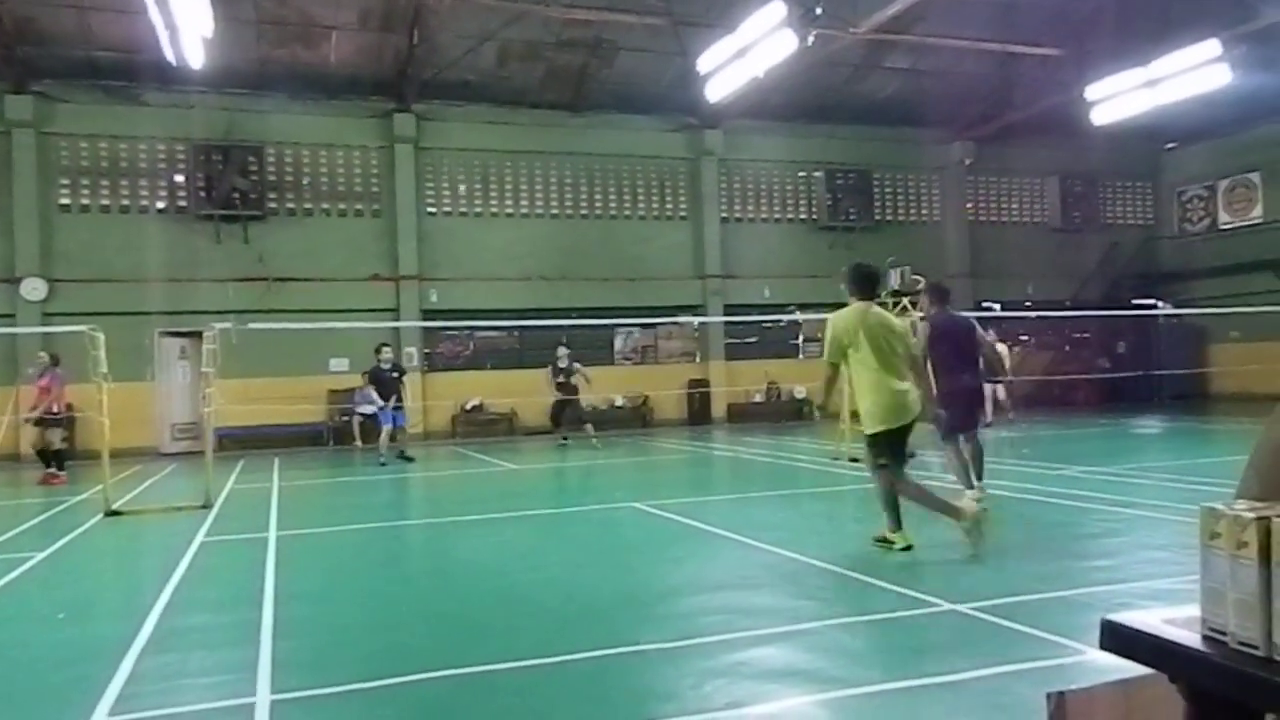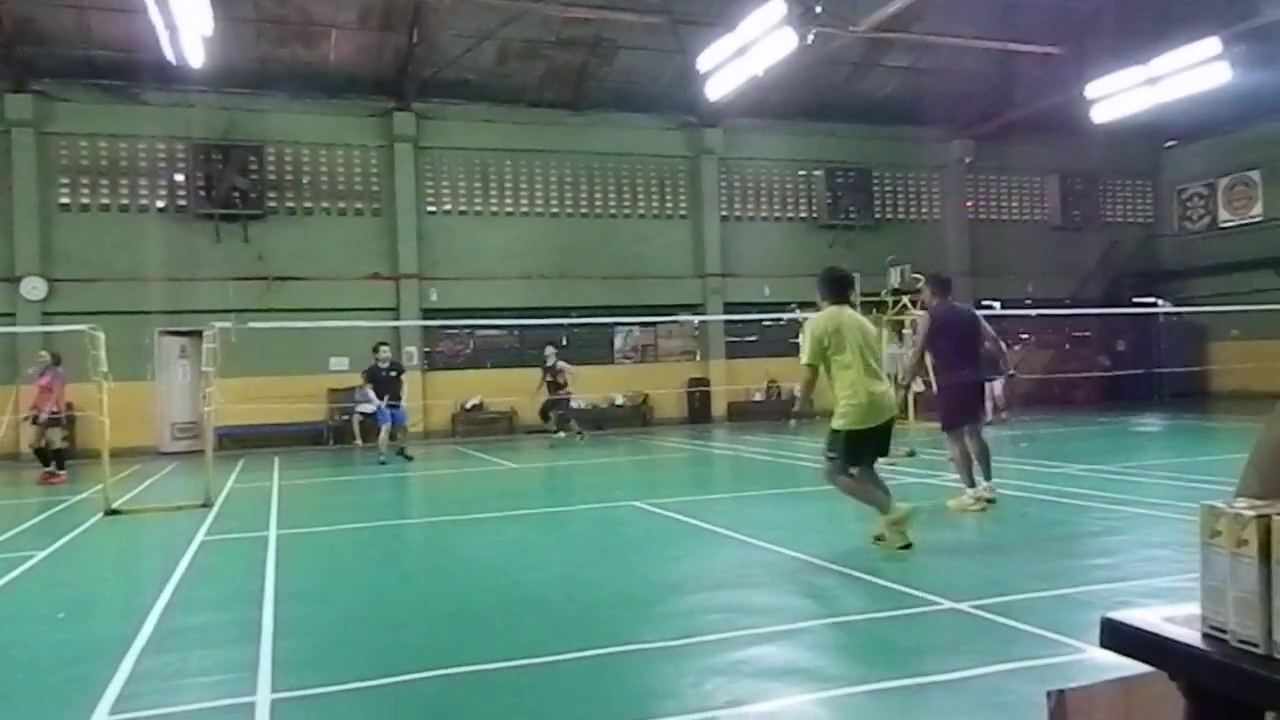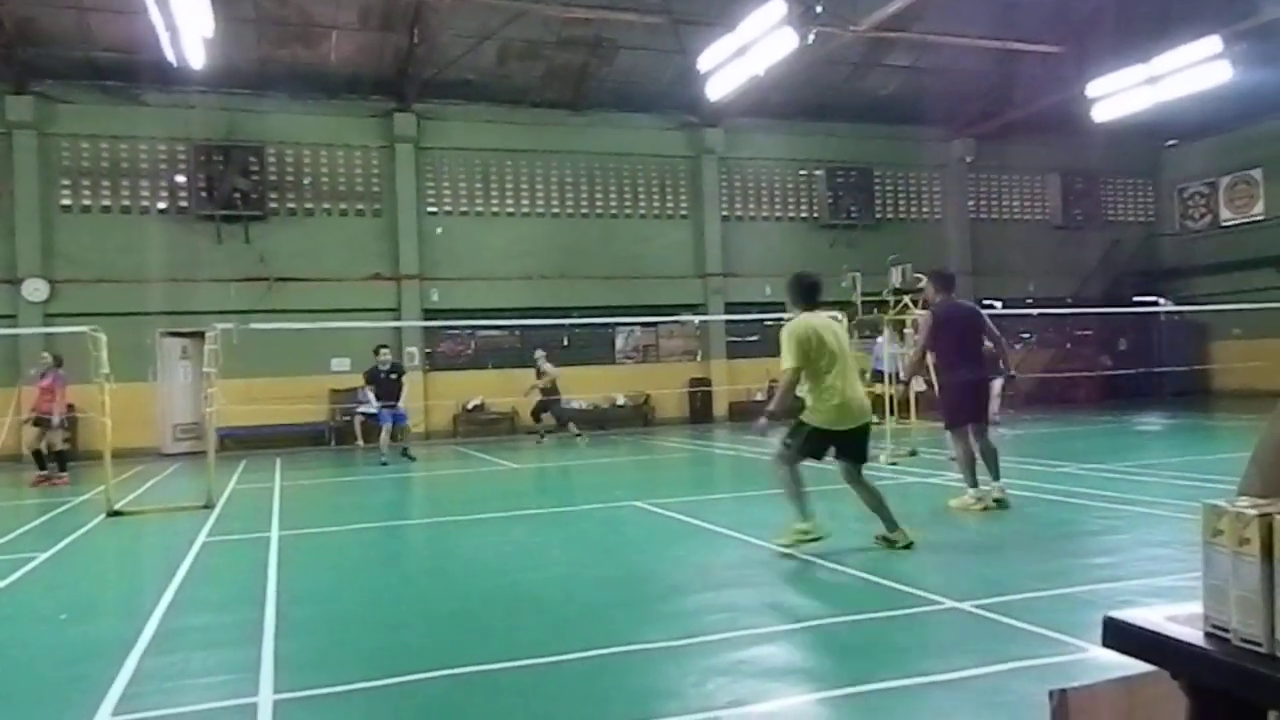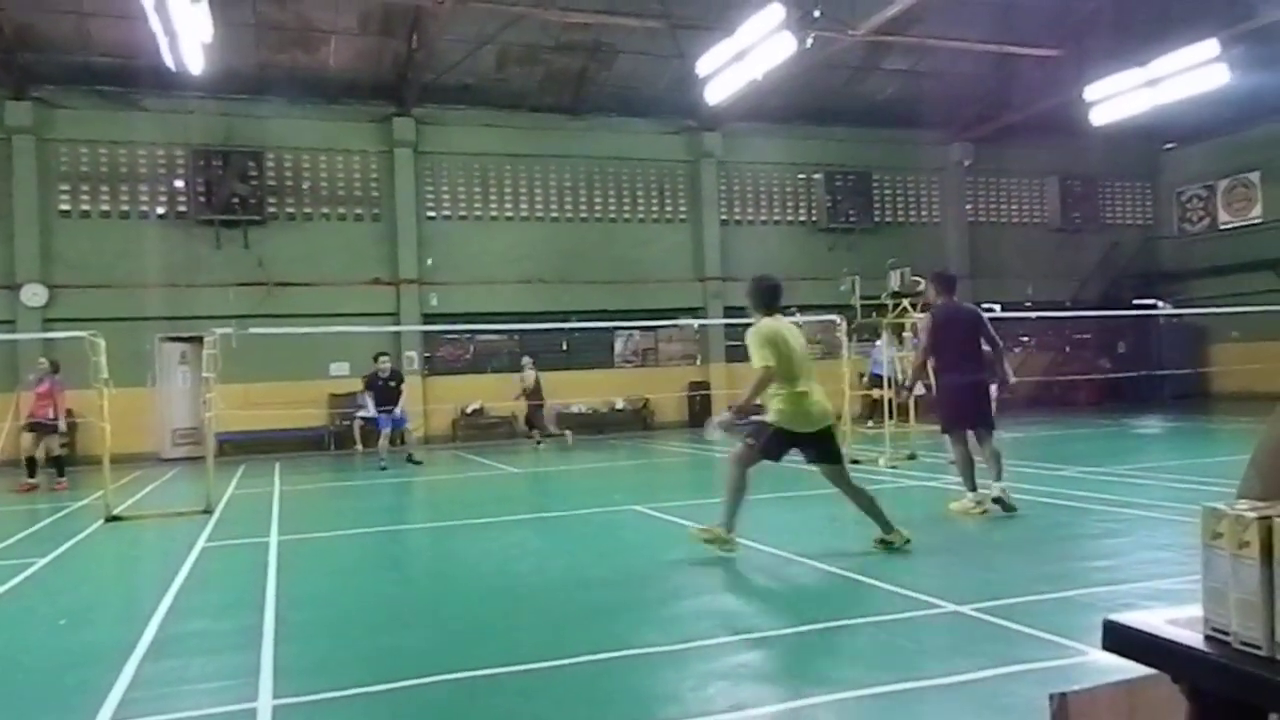
dt=0.1s
person 1, frame 1
left shoulder: (840, 321)
right shoulder: (895, 321)
left elbow: (831, 370)
right elbow: (918, 366)
left wrist: (825, 398)
right wrist: (931, 403)
left hip: (883, 411)
right hip: (907, 405)
left knee: (895, 481)
right knee: (883, 470)
left ankle: (964, 513)
right ankle: (895, 532)
person 1, frame 2
left shoulder: (818, 324)
right shoulder: (864, 323)
left elbow: (810, 374)
left wrist: (801, 405)
left hip: (856, 409)
right hip: (883, 405)
left knee: (834, 472)
right knee: (864, 470)
left ankle: (893, 512)
right ankle: (895, 529)
person 1, frame 3
left shoulder: (795, 329)
right shoulder: (834, 325)
left elbow: (792, 375)
left wrist: (773, 410)
left hip: (829, 412)
right hip: (859, 409)
left knee: (783, 459)
right knee: (853, 476)
left ankle: (807, 523)
right ankle: (895, 532)
person 1, frame 4
left shoulder: (759, 331)
right shoulder: (791, 328)
left elbow: (766, 373)
left wrist: (743, 405)
left hip: (788, 415)
right hip: (818, 413)
left knee: (738, 460)
right knee: (841, 479)
left ankle: (726, 531)
right ankle: (891, 533)
person 2, frame 1
left shoulder: (928, 326)
right shoulder: (968, 322)
right elbow: (991, 350)
right wrist: (1001, 375)
left hip: (950, 389)
right hip: (973, 387)
left knee: (950, 442)
right knee: (971, 437)
left ankle: (971, 492)
right ankle: (978, 486)
person 2, frame 2
left shoulder: (929, 318)
right shoulder: (970, 313)
left elbow: (918, 356)
right elbow: (995, 342)
left wrist: (906, 384)
right wrist: (1007, 369)
left hip: (949, 384)
right hip: (974, 380)
left knee: (955, 438)
right knee: (975, 433)
left ankle: (972, 493)
right ankle: (988, 485)
person 2, frame 3
left shoulder: (932, 316)
right shoulder: (973, 310)
left elbow: (919, 354)
right elbow: (998, 342)
left wrist: (906, 381)
right wrist: (1007, 371)
left hip: (952, 382)
right hip: (978, 379)
left knee: (959, 437)
right knee: (981, 434)
left ankle: (974, 493)
right ankle: (996, 487)
person 2, frame 4
left shoulder: (931, 318)
right shoulder: (974, 313)
left elbow: (922, 357)
right elbow: (996, 346)
left wrist: (909, 386)
right wrist: (1002, 377)
left hip: (950, 385)
right hip: (977, 382)
left knee: (958, 441)
right knee: (985, 438)
left ankle: (973, 497)
right ankle: (997, 486)
